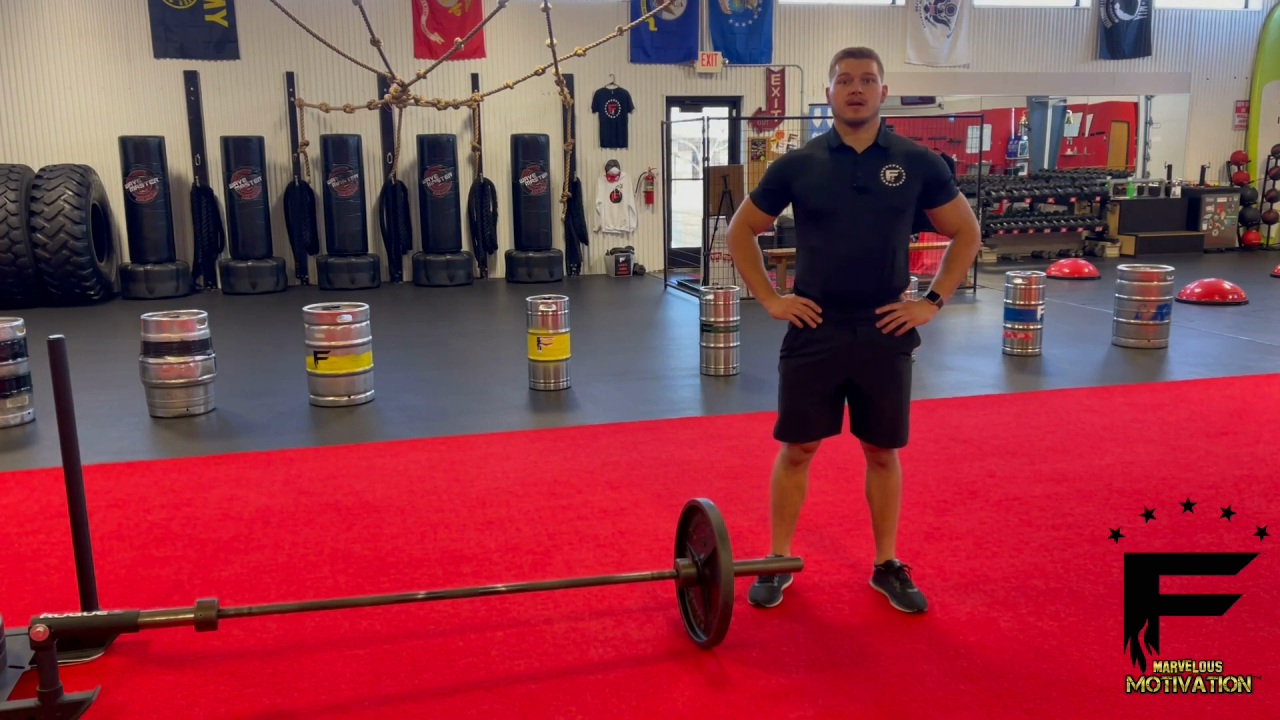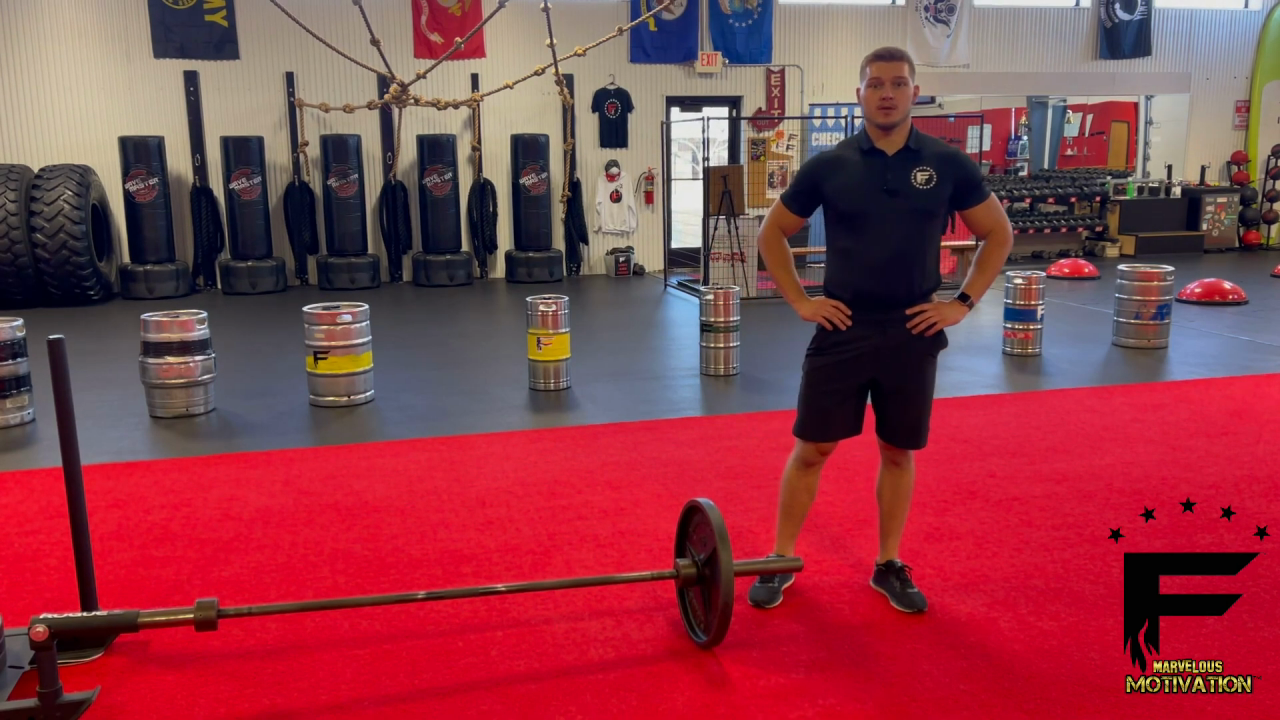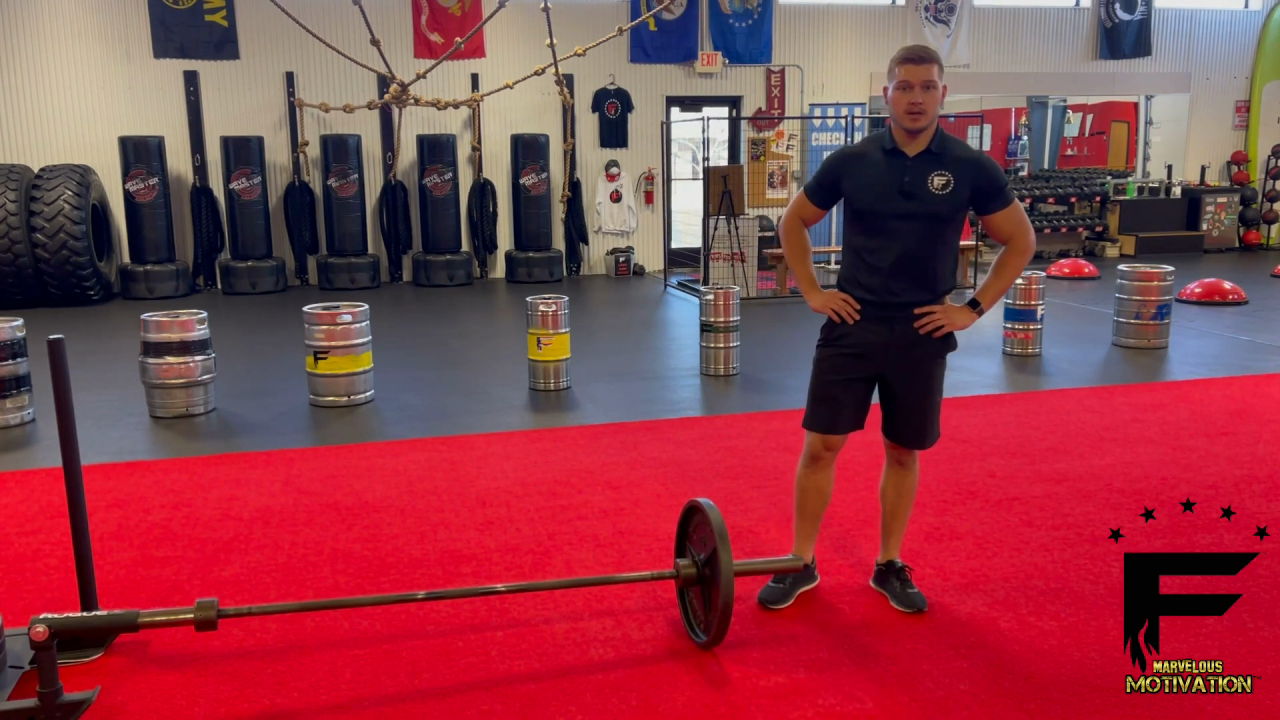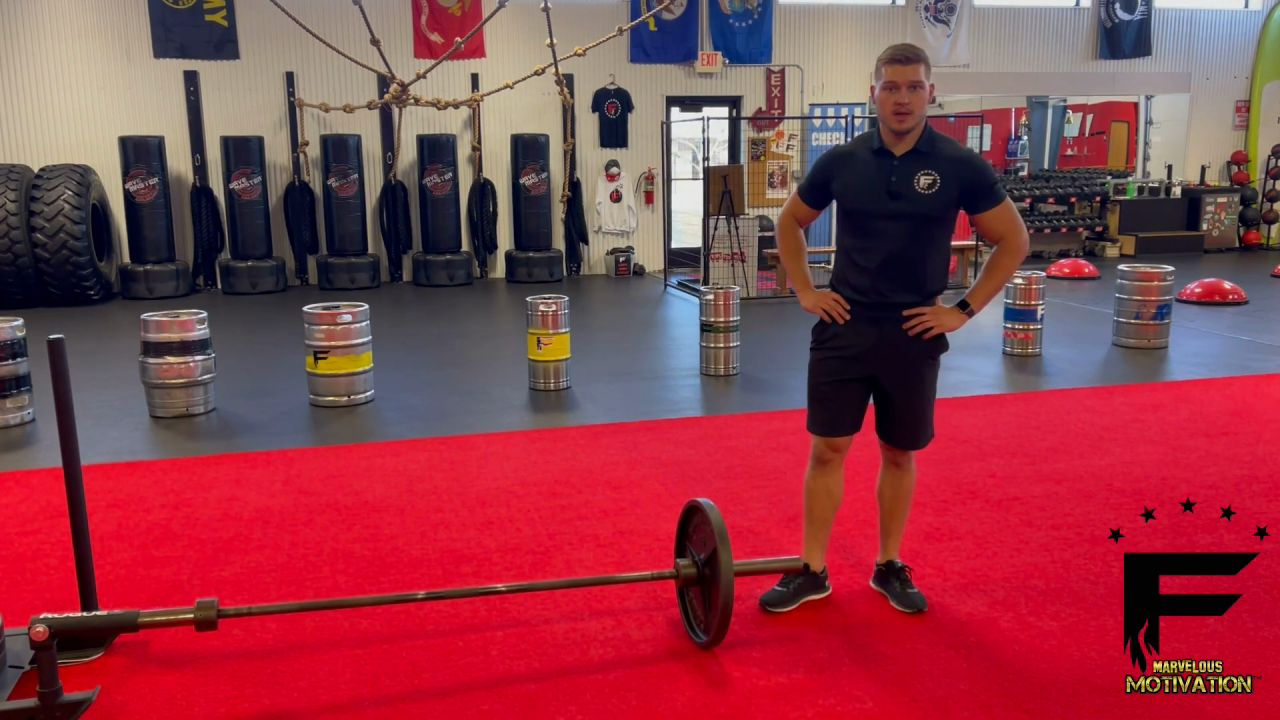
dt=0.4s
person 1, frame 1
left shoulder: (917, 162)
right shoulder: (798, 164)
left elbow: (966, 233)
right elbow: (741, 231)
left wrist: (933, 301)
right wrist: (770, 299)
left hip: (885, 333)
right hip: (814, 331)
left knee: (883, 451)
right knee: (797, 448)
left ankle: (887, 564)
right ankle: (779, 561)
person 1, frame 2
left shoulder: (948, 163)
right shoulder: (829, 165)
left elbow: (998, 233)
right elbow: (772, 233)
left wrist: (962, 302)
right wrist: (800, 301)
left hip: (912, 334)
right hip: (842, 332)
left knee: (899, 452)
right knee: (812, 449)
left ankle: (888, 564)
right ankle: (782, 559)
person 1, frame 3
left shoulder: (971, 168)
right shoulder: (850, 160)
left elbow: (1021, 241)
right elbow: (793, 223)
left wrist: (974, 307)
right wrist: (811, 291)
left hip: (920, 334)
right hip: (850, 328)
left knee: (904, 452)
right knee: (821, 445)
left ankle: (889, 565)
right ankle: (802, 564)
person 1, frame 4
left shoulder: (960, 166)
right shoulder: (841, 161)
left elbow: (1014, 240)
right elbow: (789, 223)
left wrist: (964, 309)
right wrist: (804, 291)
left hip: (912, 334)
right hip: (842, 329)
left knee: (900, 453)
right knee: (827, 448)
left ankle: (890, 566)
right ankle: (812, 569)
